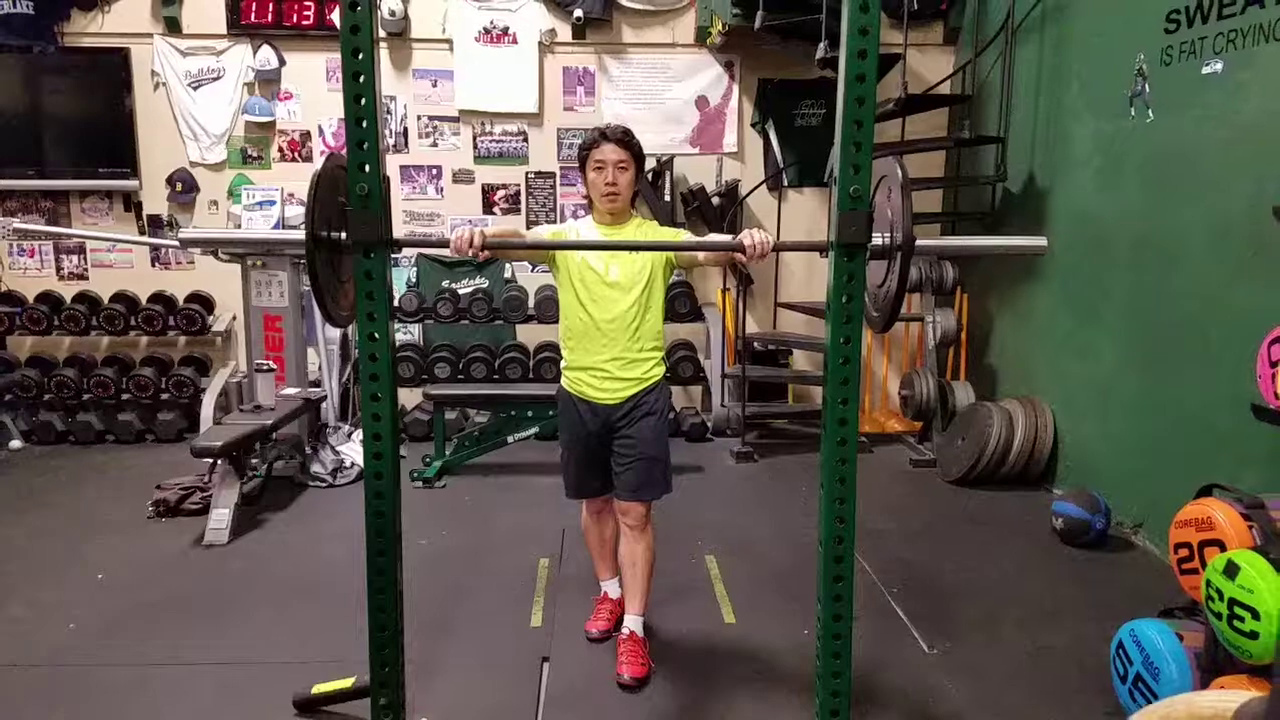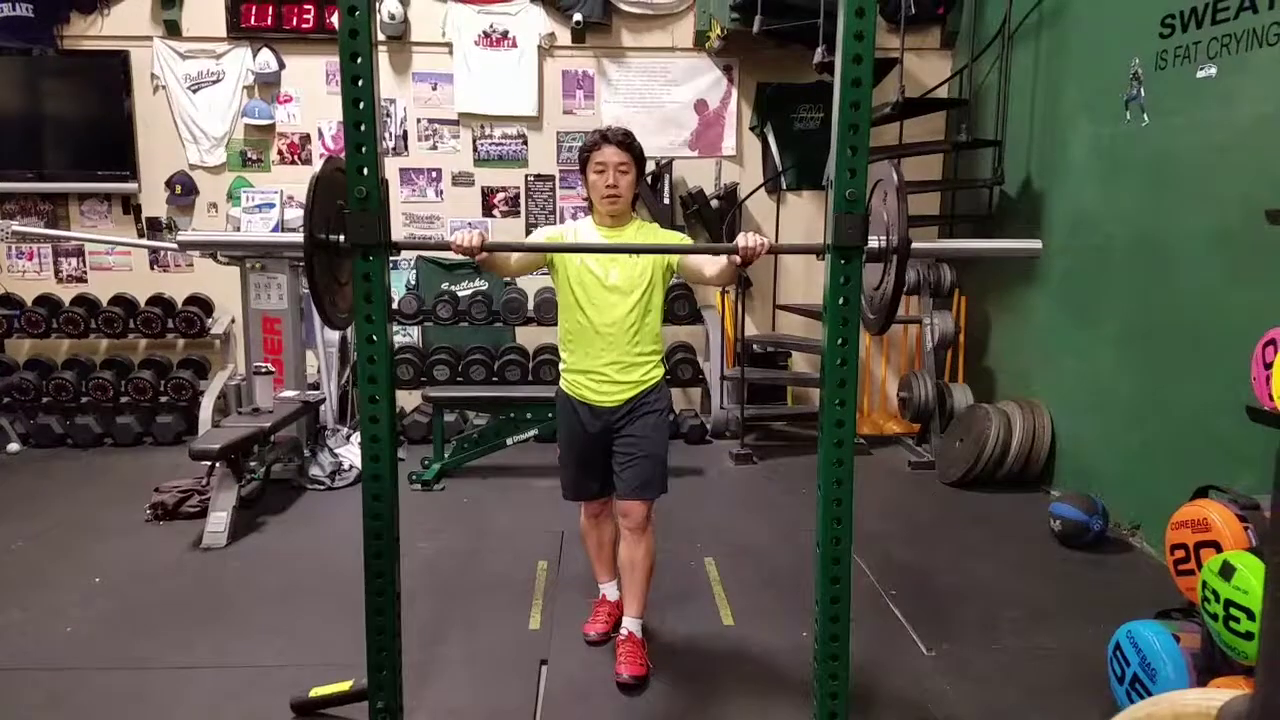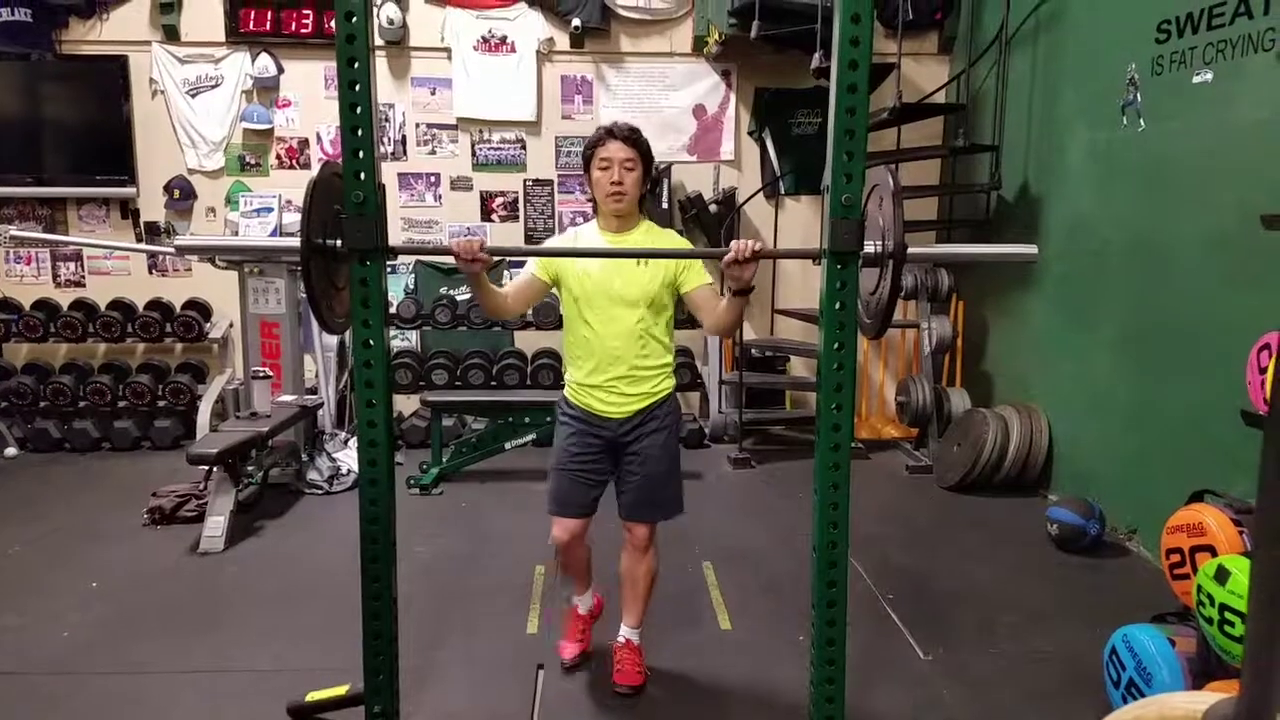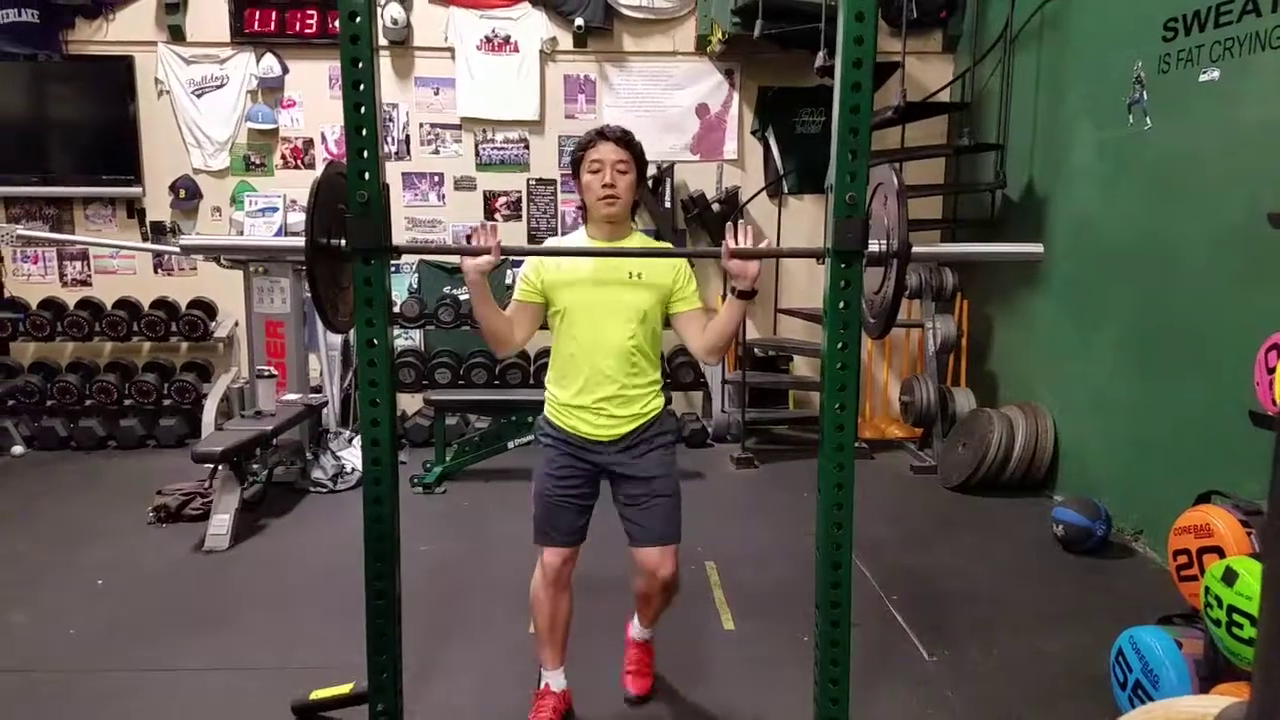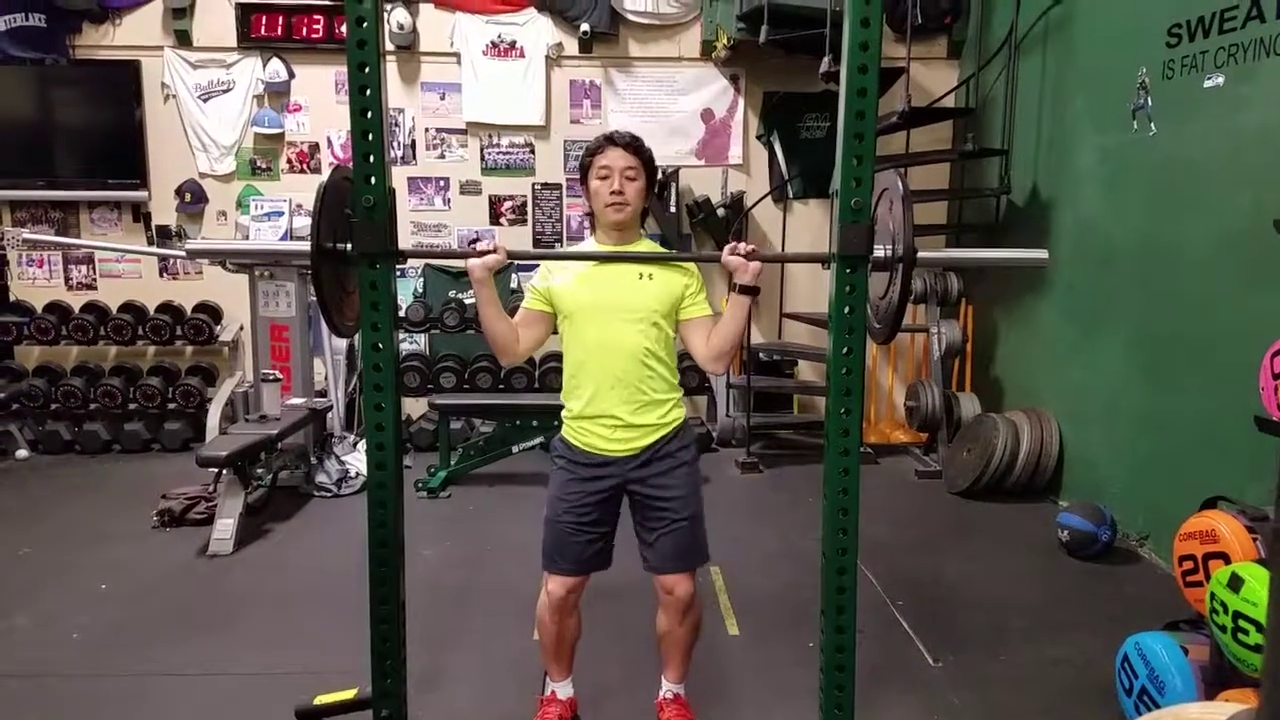
dt=0.4s
person 1, frame 1
left shoulder: (660, 236)
right shoulder: (564, 236)
left elbow: (707, 251)
right elbow: (514, 240)
left wrist: (742, 243)
right wrist: (482, 237)
left hip: (641, 395)
right hip: (581, 394)
left knee: (634, 512)
right knee: (596, 503)
left ankle: (634, 628)
right ankle: (610, 593)
person 1, frame 2
left shoulder: (660, 240)
right shoulder: (560, 237)
left elbow: (714, 273)
right elbow: (507, 264)
left wrist: (741, 258)
right wrist: (479, 253)
left hip: (641, 398)
right hip: (579, 398)
left knee: (635, 514)
right knee: (594, 508)
left ankle: (633, 630)
right ankle: (608, 596)
person 1, frame 3
left shoulder: (672, 248)
right shoulder: (563, 248)
left elbow: (720, 325)
right elbow: (505, 307)
left wrist: (739, 285)
right wrist: (475, 277)
left hip: (650, 413)
right hip: (582, 411)
left knee: (640, 535)
right knee: (565, 533)
left ankle: (629, 639)
right ankle: (584, 603)
person 1, frame 4
left shoulder: (667, 261)
right shoulder: (548, 258)
left elbow: (708, 349)
right elbow: (505, 342)
left wrist: (740, 290)
right wrist: (477, 282)
left hip: (643, 433)
right hip: (566, 433)
left knee: (660, 568)
right knee: (553, 564)
left ankle: (639, 634)
person 1, frame 5
left shoulder: (679, 271)
right shoulder: (556, 270)
left elbow: (716, 359)
right elbow: (510, 351)
left wrist: (744, 287)
right wrist: (482, 283)
left hip: (664, 449)
right hip: (582, 451)
left knee: (679, 590)
right knee: (560, 591)
